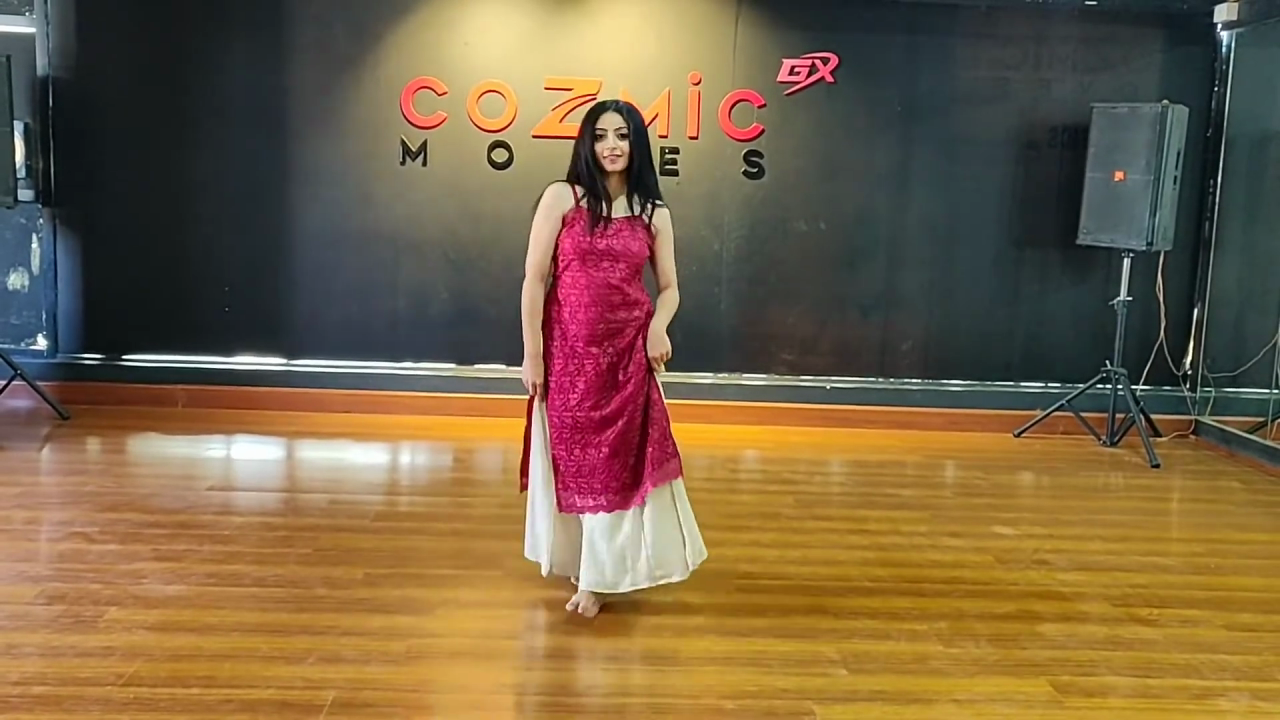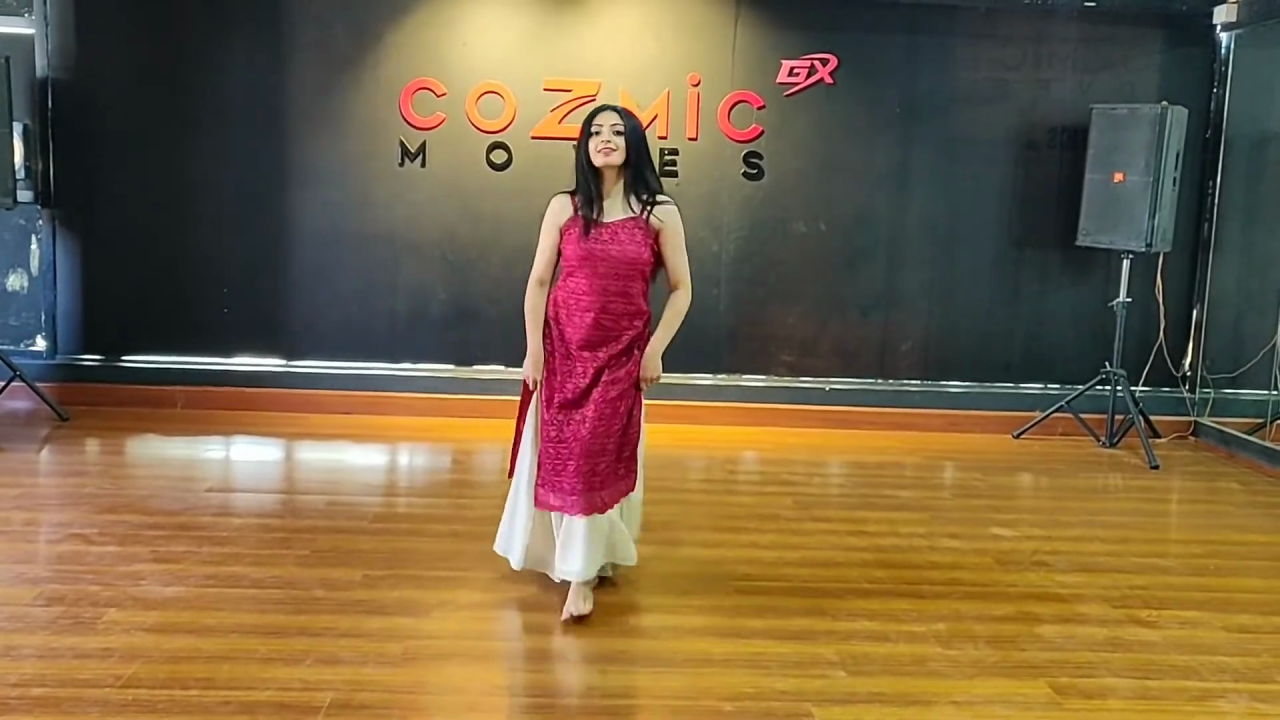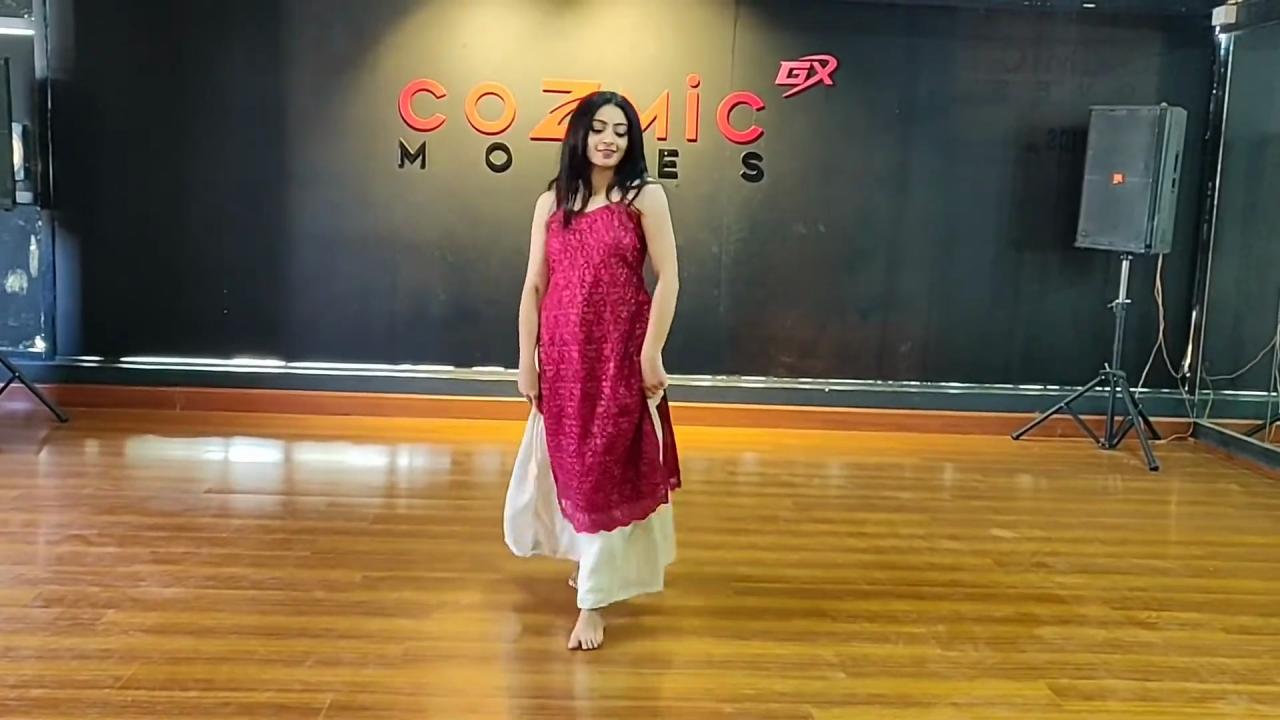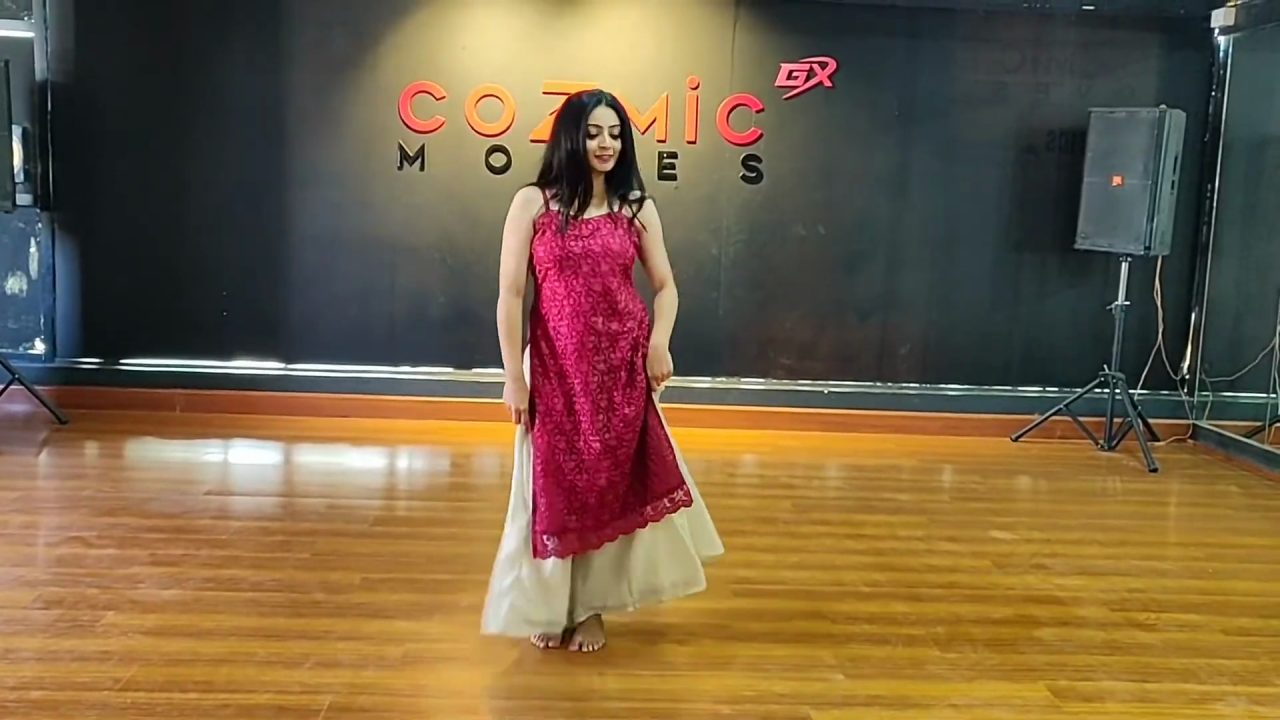
dt=0.5s
person 1, frame 1
left shoulder: (654, 213)
right shoulder: (560, 198)
left elbow: (669, 287)
right elbow: (534, 279)
left wrist: (658, 327)
right wrist: (531, 354)
left hip: (627, 352)
right hip: (568, 350)
left knee: (619, 460)
right knee: (571, 457)
left ankle: (599, 576)
right ankle: (578, 560)
person 1, frame 2
left shoulder: (659, 212)
right shoulder: (564, 207)
left elbow: (682, 288)
right elbow: (539, 282)
left wrist: (655, 350)
right wrist: (534, 350)
left hip: (621, 355)
right hip: (564, 351)
left knee: (599, 460)
right knee: (559, 457)
left ankle: (582, 576)
right ankle: (577, 559)
person 1, frame 3
left shoulder: (644, 196)
right shoulder: (551, 202)
left elbow: (668, 279)
right elbow: (534, 286)
left wrist: (651, 354)
right wrist: (527, 359)
left hip: (620, 353)
right hip: (562, 355)
left knee: (610, 473)
right knee: (567, 463)
left ankle: (593, 601)
right ankle: (590, 551)
person 1, frame 4
left shoulder: (637, 208)
right shoulder: (533, 202)
left elbow: (664, 287)
right elbow: (511, 293)
left wrist: (658, 341)
right wrist: (514, 374)
left hip: (622, 368)
right hip: (557, 367)
left knee: (611, 486)
right knee: (554, 489)
left ankle: (590, 606)
right ankle: (545, 606)
